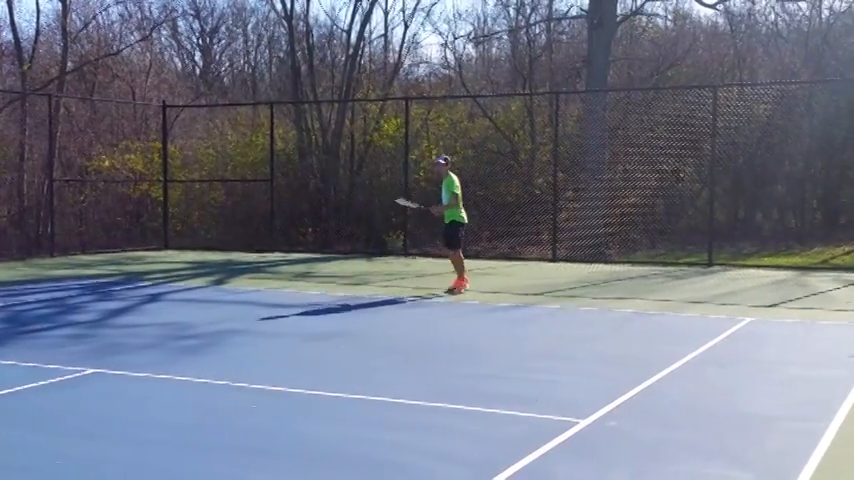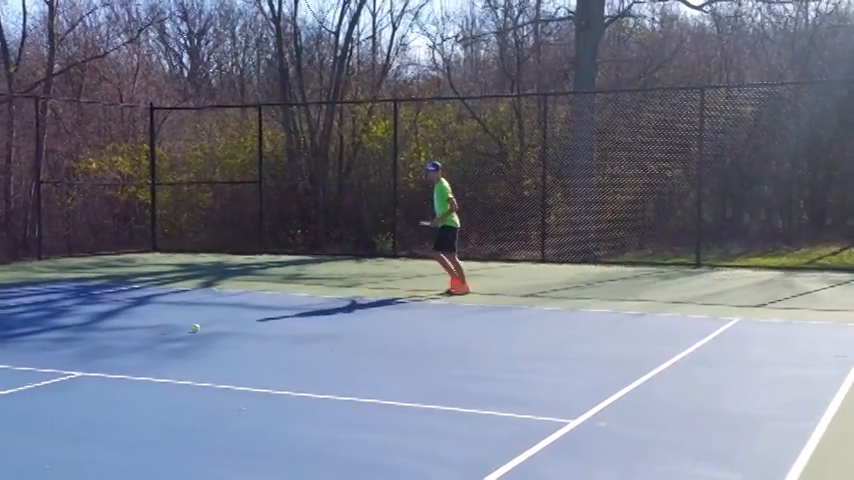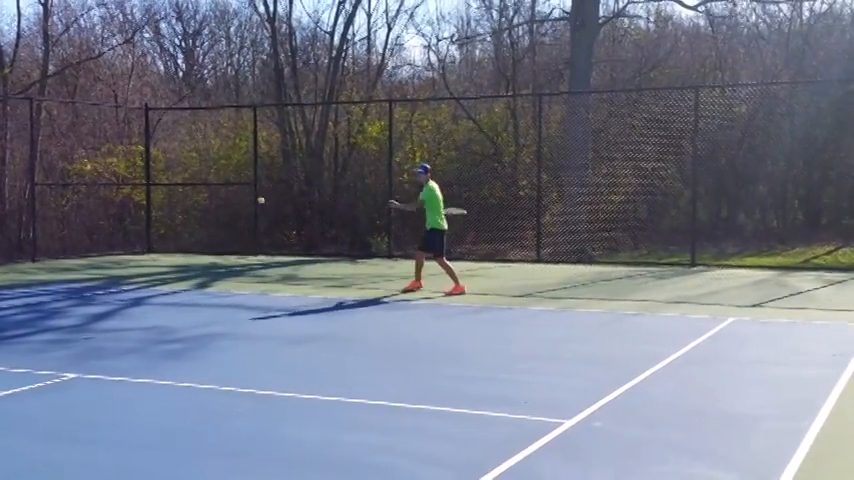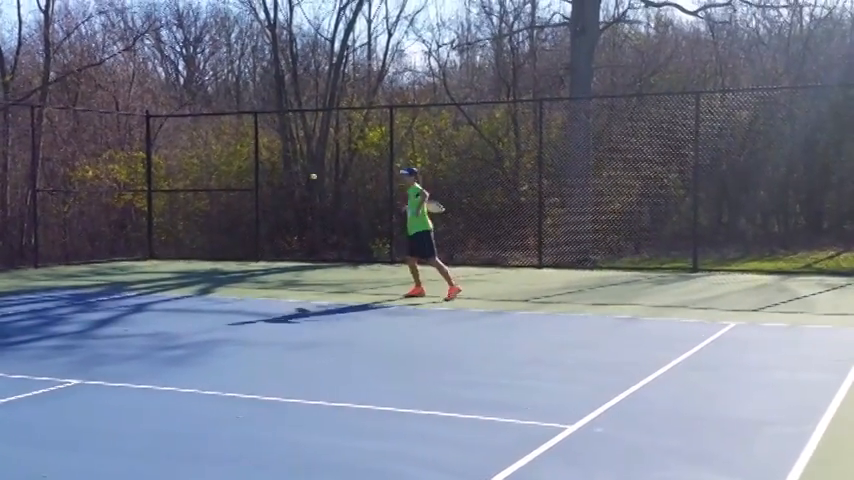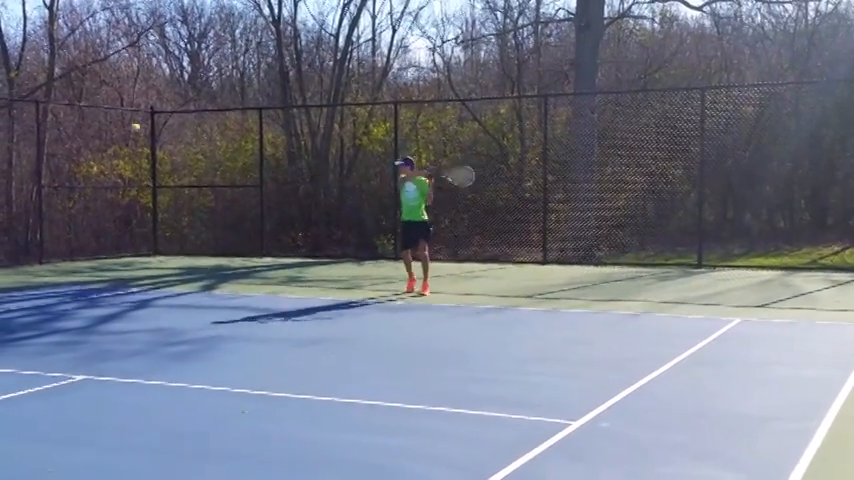
dt=0.3s
person 1, frame 1
left shoulder: (451, 180)
right shoulder: (446, 180)
left elbow: (456, 203)
left wrist: (439, 208)
right wrist: (441, 210)
left hip: (456, 220)
right hip: (450, 220)
left knee: (455, 251)
right knee: (451, 251)
left ankle: (462, 281)
right ankle: (461, 278)
person 1, frame 2
left shoulder: (442, 186)
right shoulder: (438, 186)
left elbow: (455, 207)
left wrist: (439, 220)
right wrist: (438, 220)
left hip: (448, 225)
right hip: (444, 225)
left knee: (449, 255)
right knee: (440, 255)
left ankle: (463, 285)
right ankle: (456, 279)
person 1, frame 3
left shoulder: (429, 188)
right shoulder: (431, 186)
left elbow: (414, 207)
left wrist: (397, 205)
left hip: (436, 228)
right hip: (432, 227)
left knee: (439, 259)
right knee: (419, 254)
left ankle: (459, 286)
right ankle: (417, 282)
person 1, frame 4
left shoulder: (415, 188)
right shoulder: (412, 190)
left elbow: (425, 195)
left wrist: (418, 207)
left hip: (423, 231)
right hip: (414, 231)
left knee: (432, 260)
right knee: (410, 260)
left ankle: (453, 287)
right ankle: (419, 287)
person 1, frame 5
left shoulder: (422, 182)
right shoulder: (402, 179)
left elbow: (428, 202)
right elbow: (401, 181)
left wrist: (429, 185)
right wrist: (419, 174)
left hip: (421, 220)
right hip: (407, 220)
left knee: (422, 251)
right knee: (405, 253)
left ankle: (425, 283)
right ankle: (411, 278)
